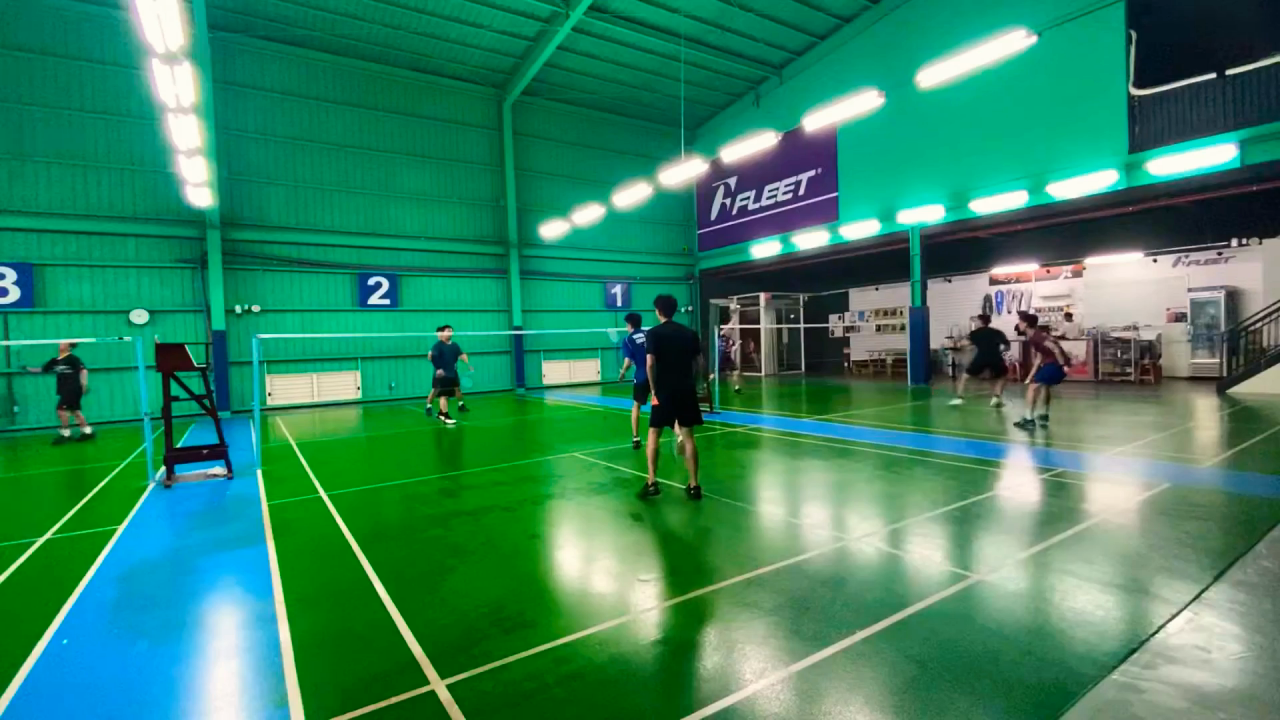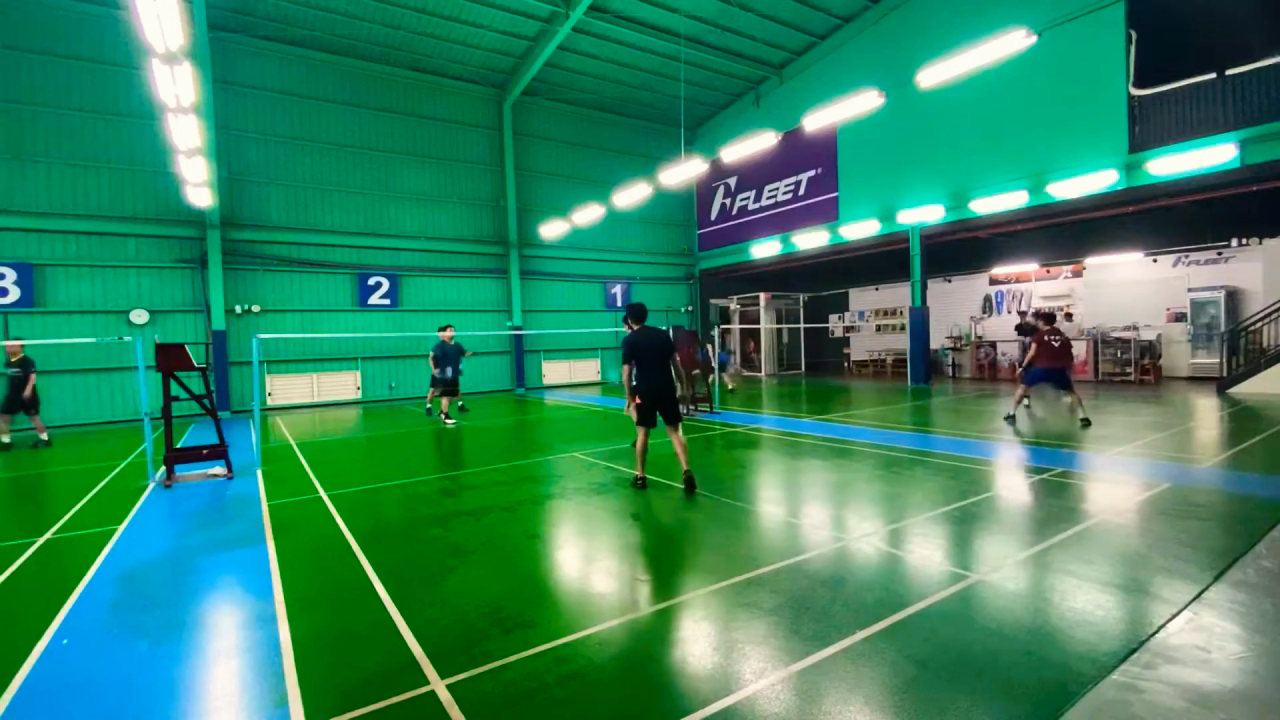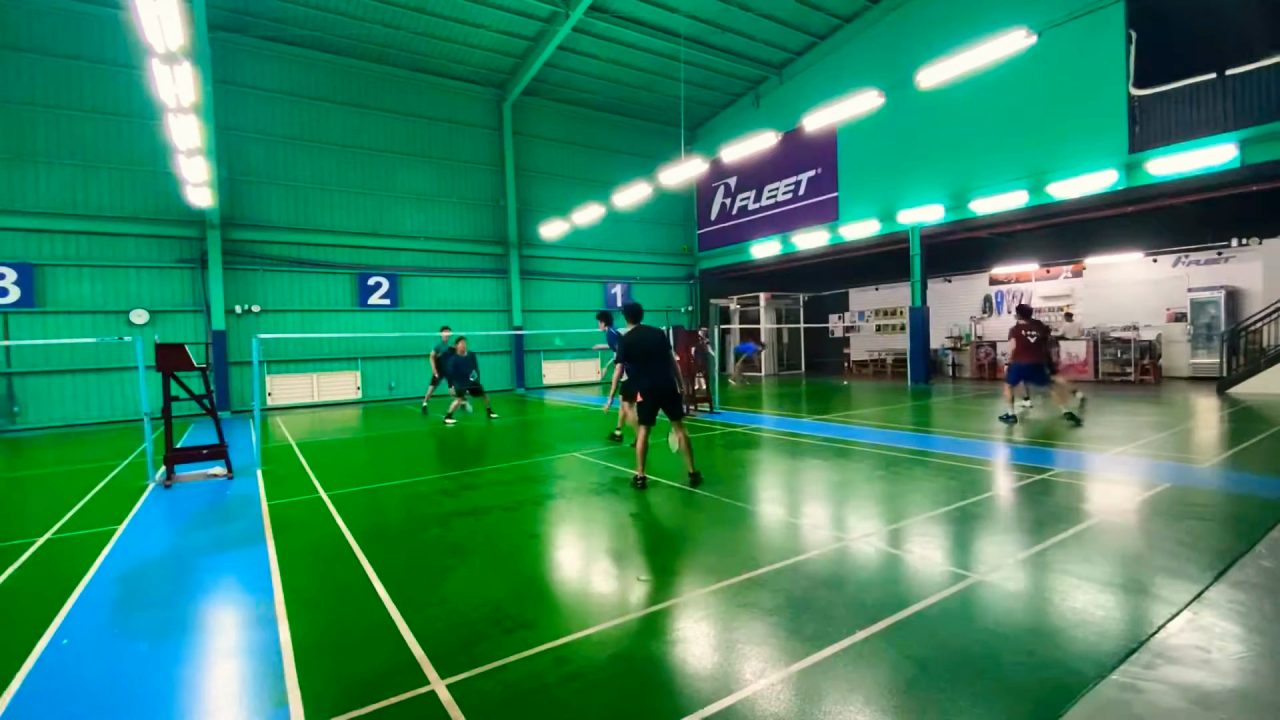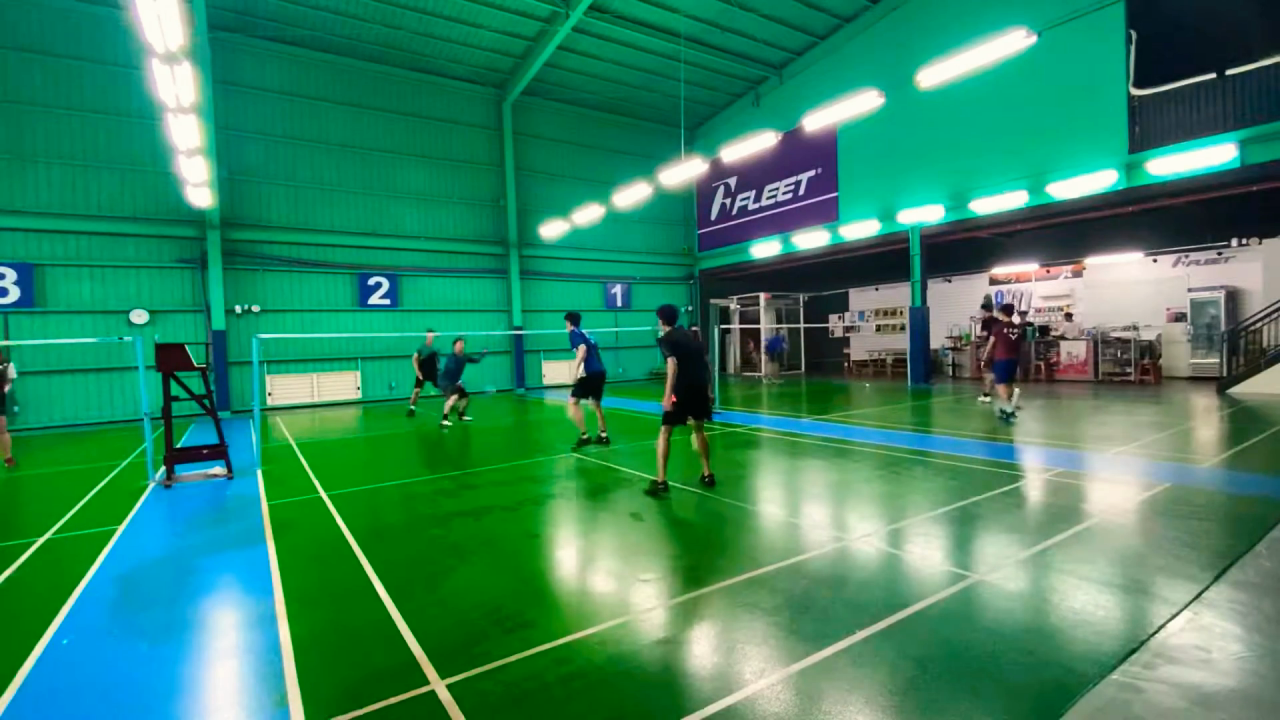
dt=0.5s
person 1, frame 1
left shoulder: (654, 333)
right shoulder: (690, 333)
left elbow: (650, 364)
right elbow: (699, 365)
left wrist: (653, 389)
left hip: (664, 391)
right hip: (687, 391)
left knee: (654, 434)
right knee: (688, 437)
left ankle: (651, 482)
right ankle: (694, 485)
person 1, frame 2
left shoulder: (629, 340)
right shoulder: (663, 334)
left elbow: (627, 372)
right elbow: (675, 363)
left wrist: (628, 398)
left hip: (645, 390)
right hip: (667, 388)
left knee: (643, 433)
right knee: (674, 431)
left ankle: (640, 476)
right ankle: (686, 470)
person 1, frame 3
left shoulder: (626, 340)
right shoulder: (658, 333)
left elbow: (619, 371)
right elbow: (672, 361)
left wrist: (610, 398)
right wrist: (680, 385)
left hip: (647, 389)
right hip: (668, 386)
left knee: (643, 432)
right knee: (679, 428)
left ankle: (640, 476)
right ankle: (692, 472)
person 1, frame 4
left shoulder: (666, 339)
right shoulder: (690, 337)
left elbow: (673, 365)
right elbow: (705, 365)
left wrist: (667, 394)
right wrist: (709, 391)
left hip: (682, 391)
right hip: (700, 389)
left knee: (665, 433)
right knee: (698, 429)
left ankle: (660, 480)
right ankle: (707, 474)
